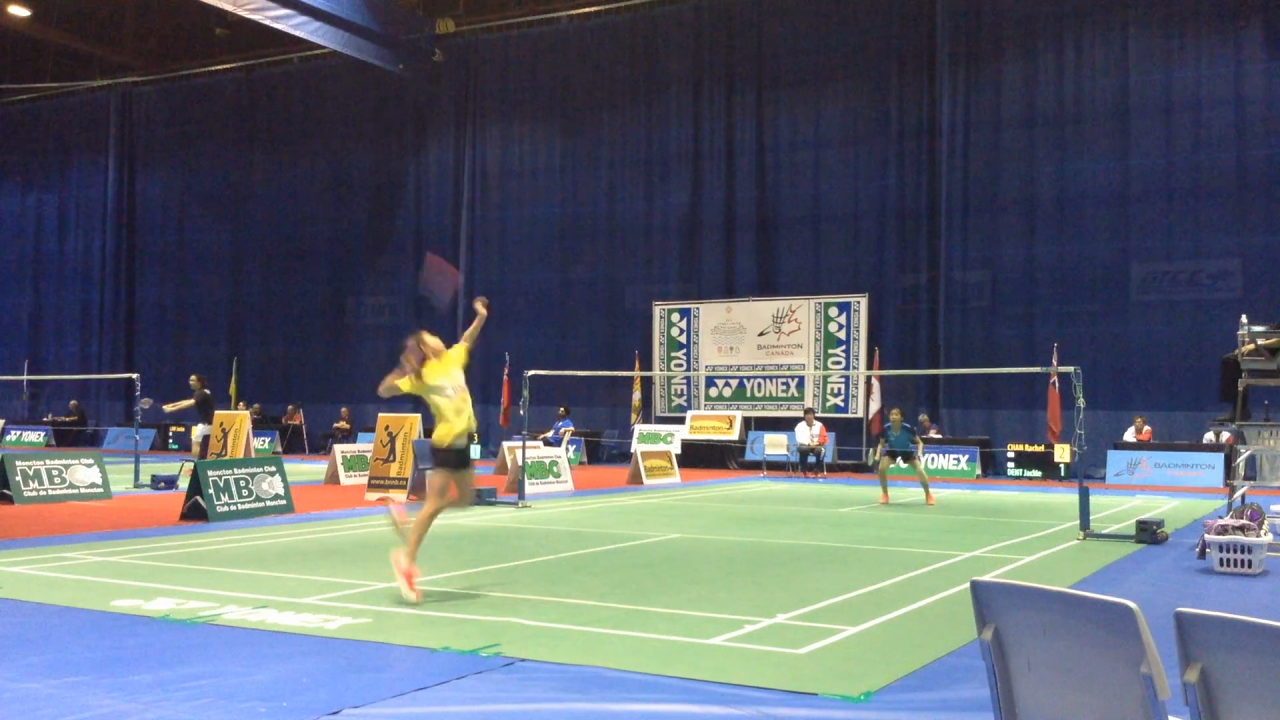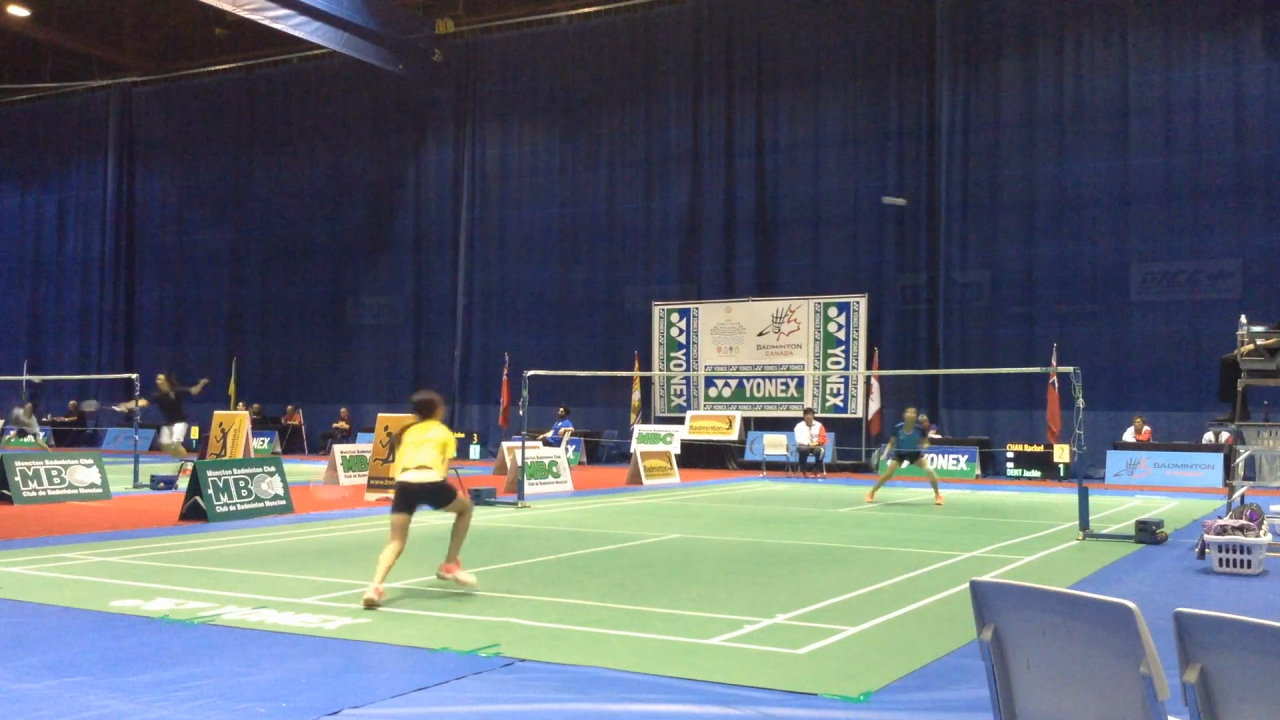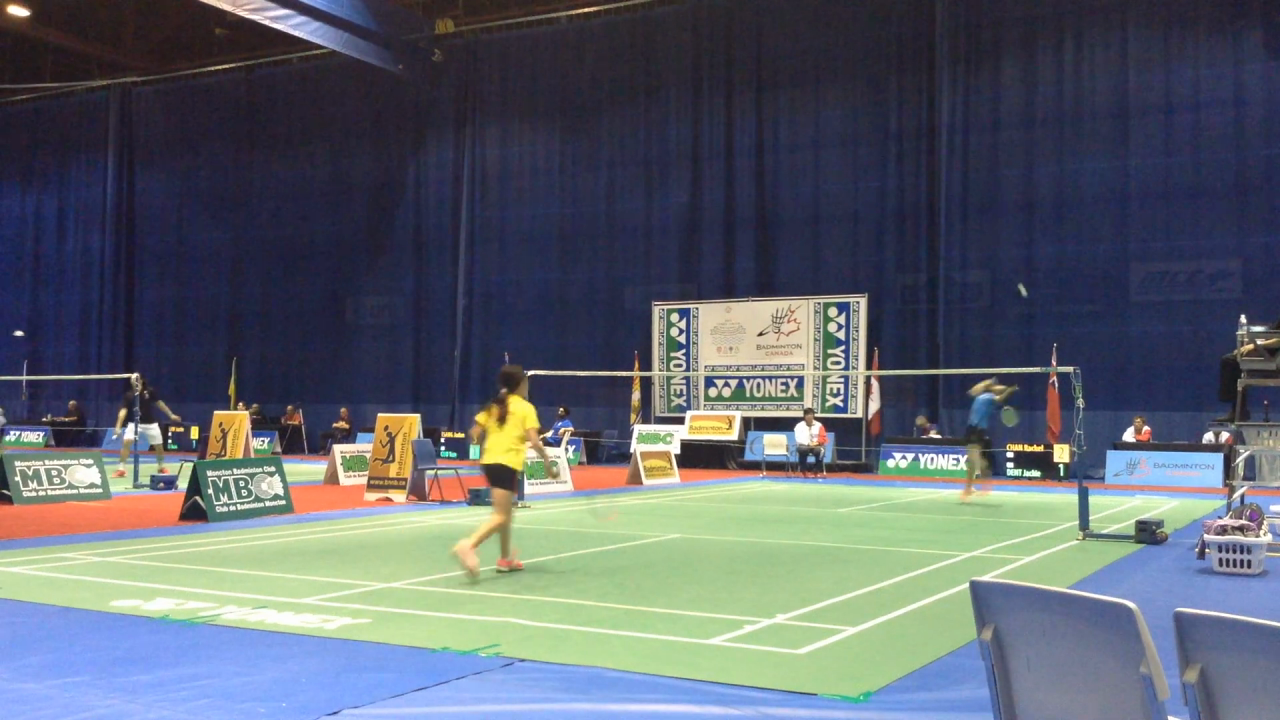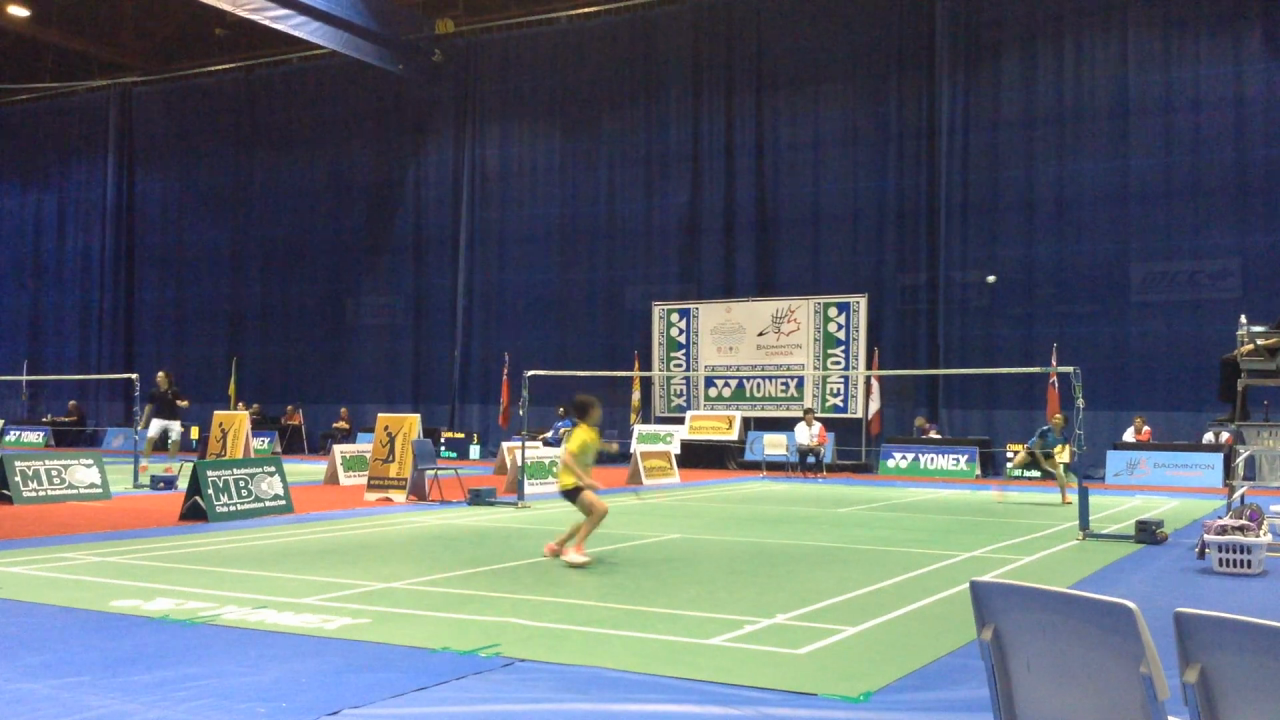
dt=0.5s
person 1, frame 1
left shoulder: (452, 357)
right shoulder: (420, 374)
left elbow: (467, 339)
right elbow: (383, 391)
left wrist: (480, 317)
right wrist: (402, 369)
left hip: (461, 442)
right hip: (446, 443)
left knee: (464, 497)
right knee: (434, 503)
left ankle: (405, 512)
right ankle: (406, 563)
person 1, frame 2
left shoulder: (408, 432)
right shoulder: (444, 433)
left elbow: (400, 463)
right elbow: (447, 465)
left hip: (404, 483)
right hip: (432, 482)
left knee: (395, 542)
right knee: (465, 509)
left ankle: (375, 586)
right ankle: (450, 564)
person 1, frame 3
left shoulder: (494, 406)
right shoulder: (526, 407)
left elbow: (474, 435)
right elbow: (534, 441)
right wrist: (549, 464)
left hip: (489, 462)
right hip: (506, 464)
left knee: (506, 510)
right knee: (501, 517)
left ankle: (505, 558)
right ankle: (468, 546)
person 1, frame 4
left shoulder: (592, 431)
right shoulder: (582, 434)
right elbow: (566, 458)
left wrist: (607, 446)
right wrist: (584, 478)
left hip: (582, 484)
right hip: (570, 484)
left knee: (592, 517)
right knee: (602, 508)
left ankle: (555, 545)
right ankle: (573, 549)
